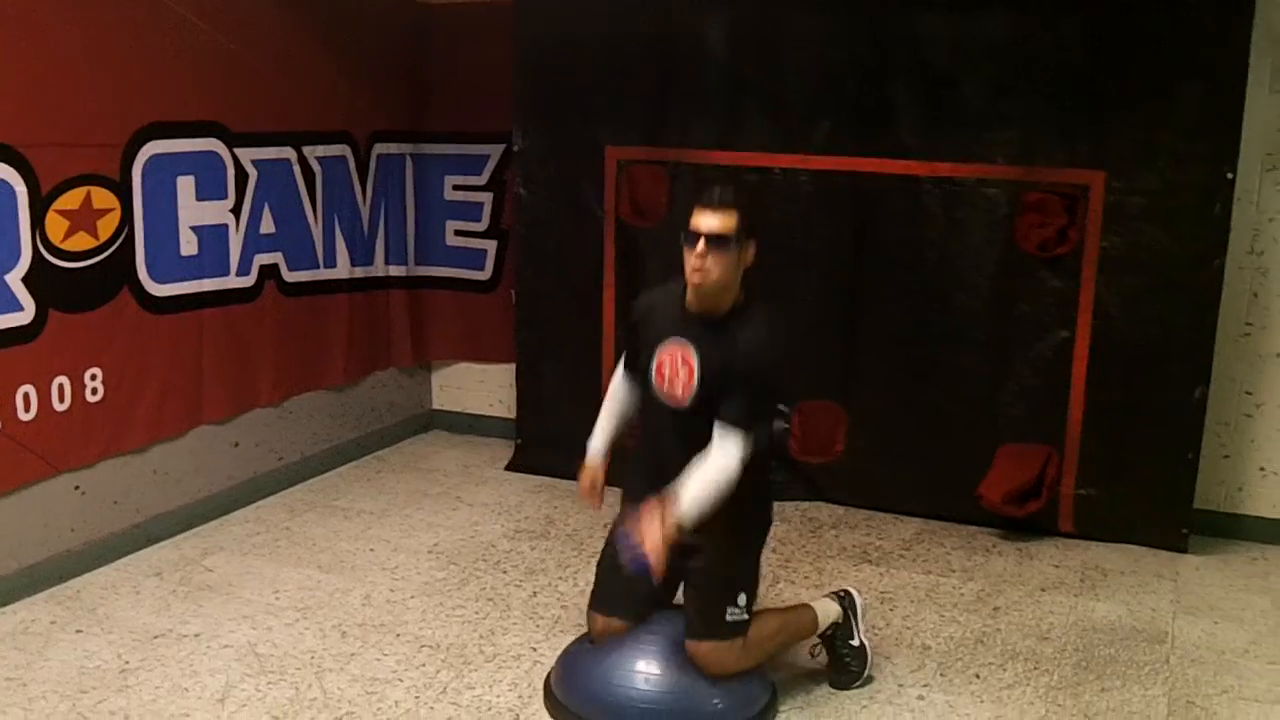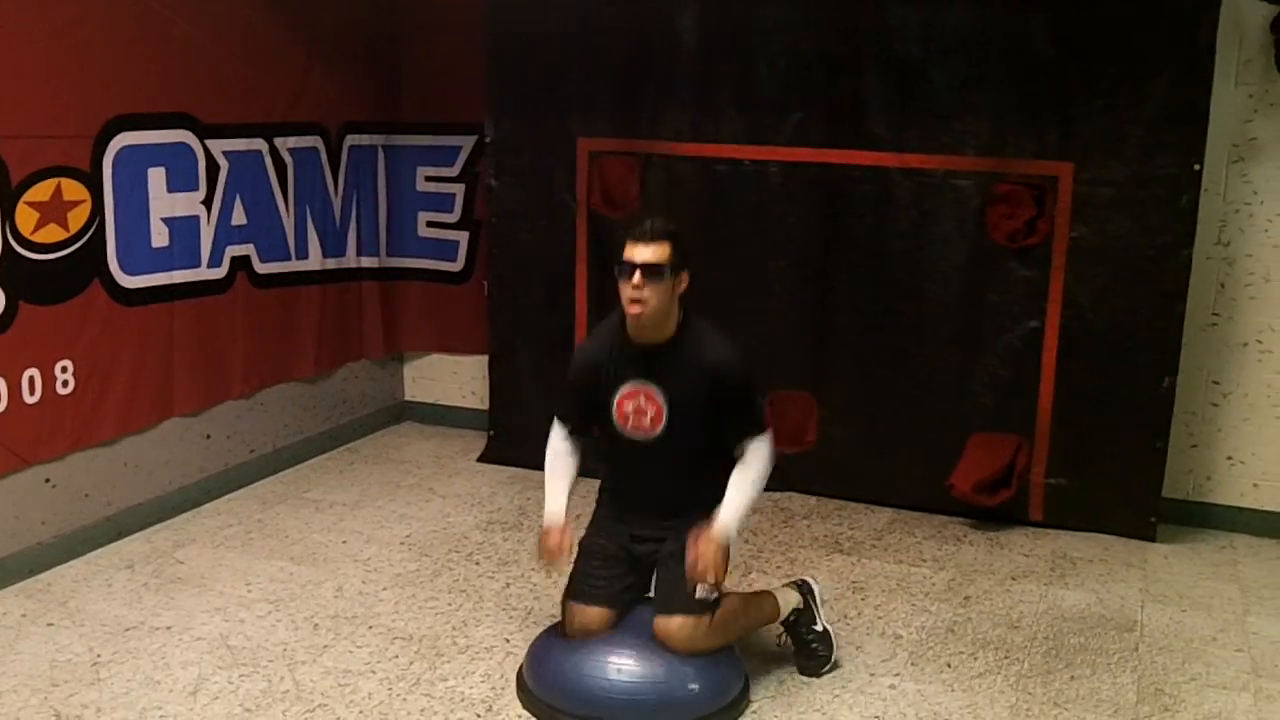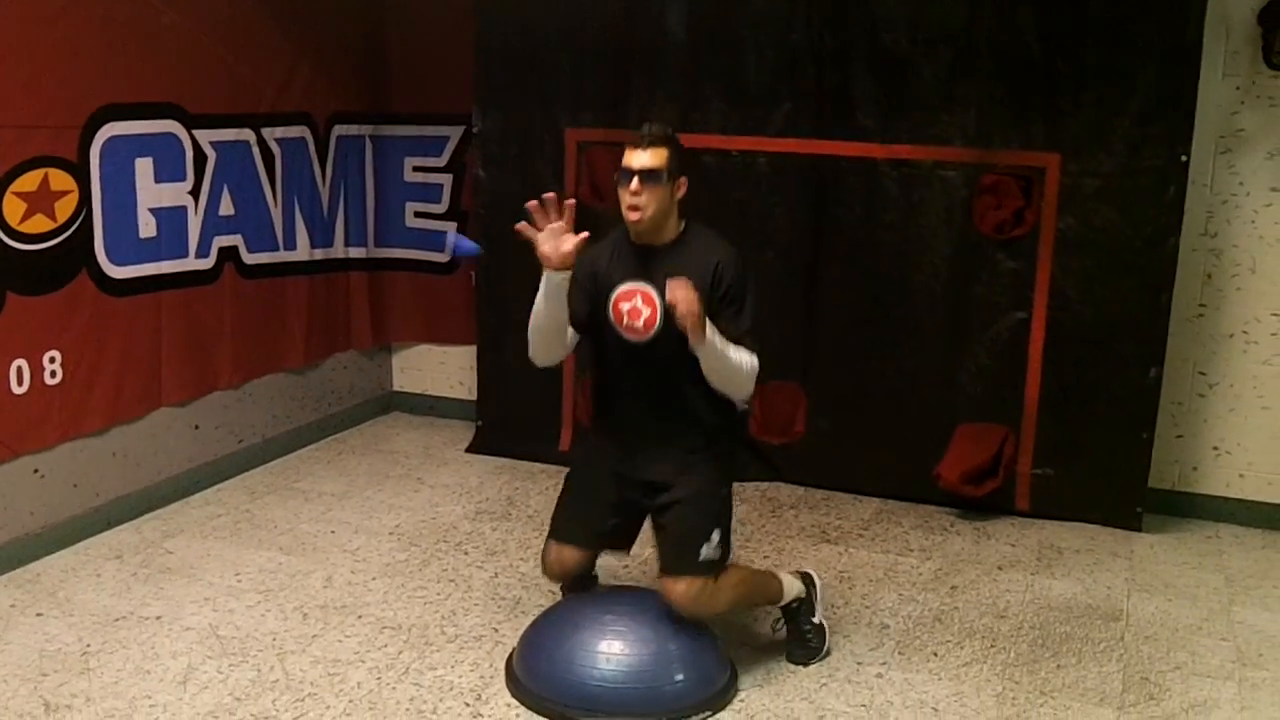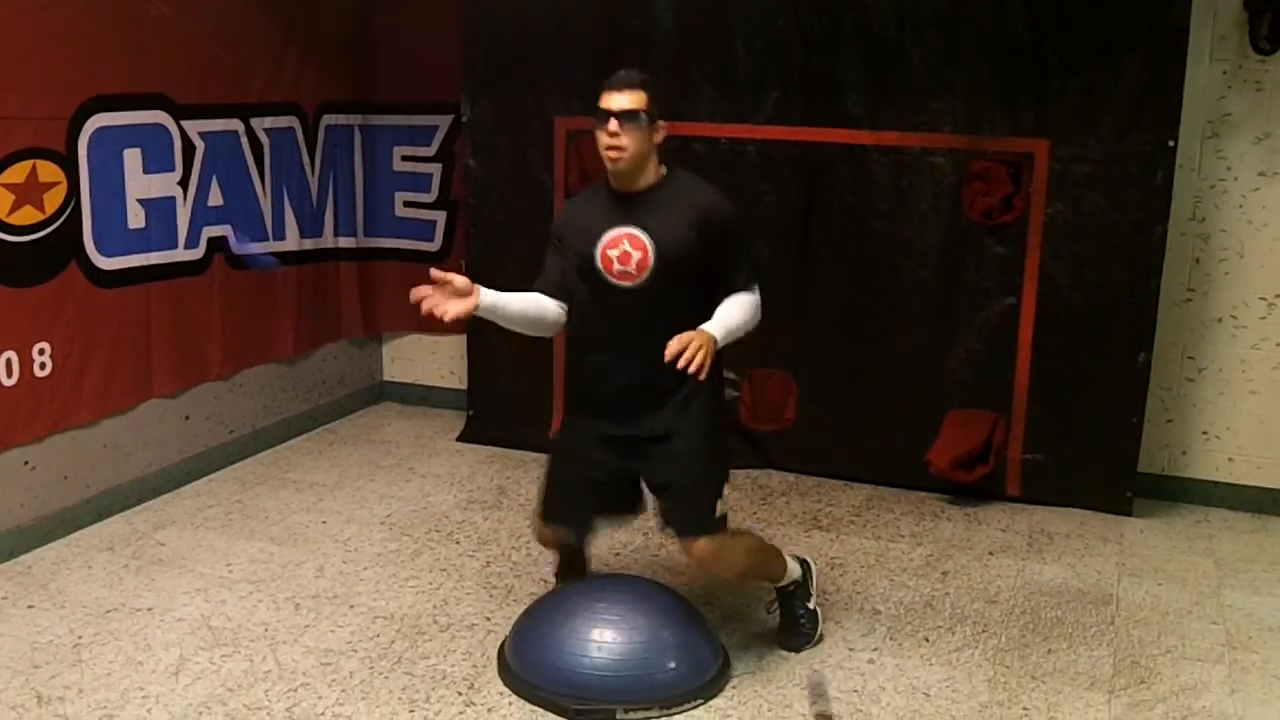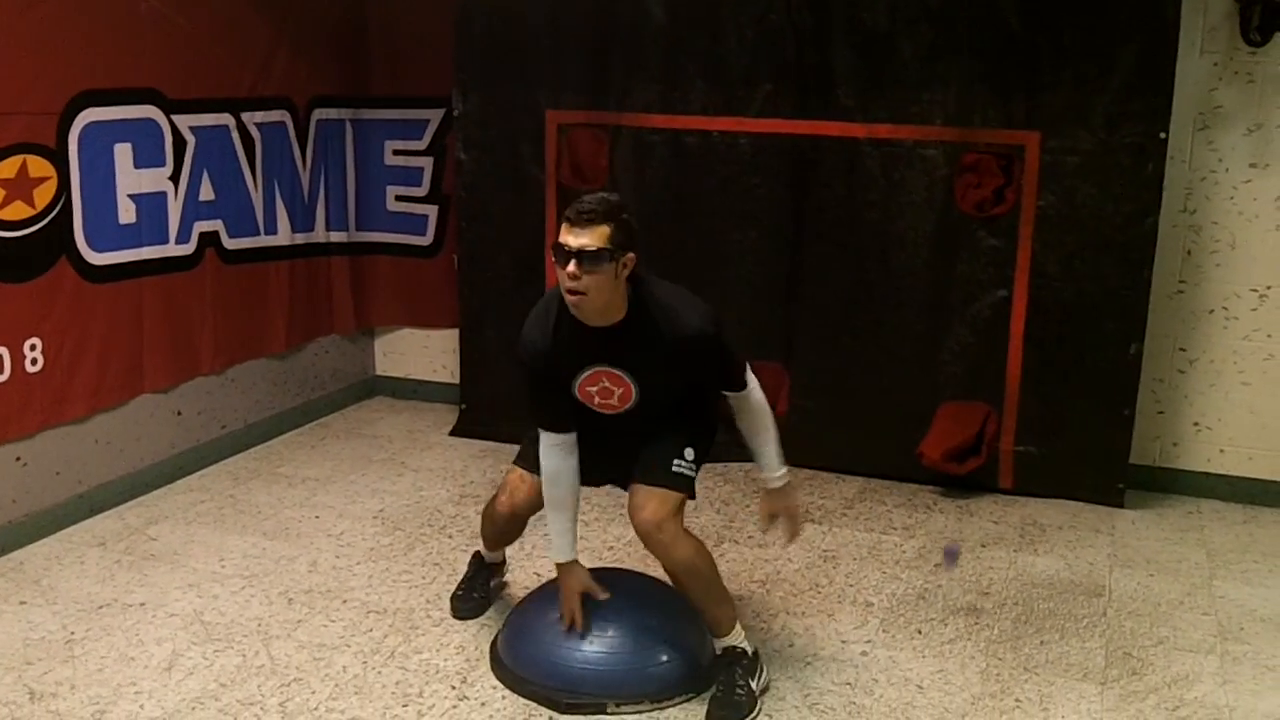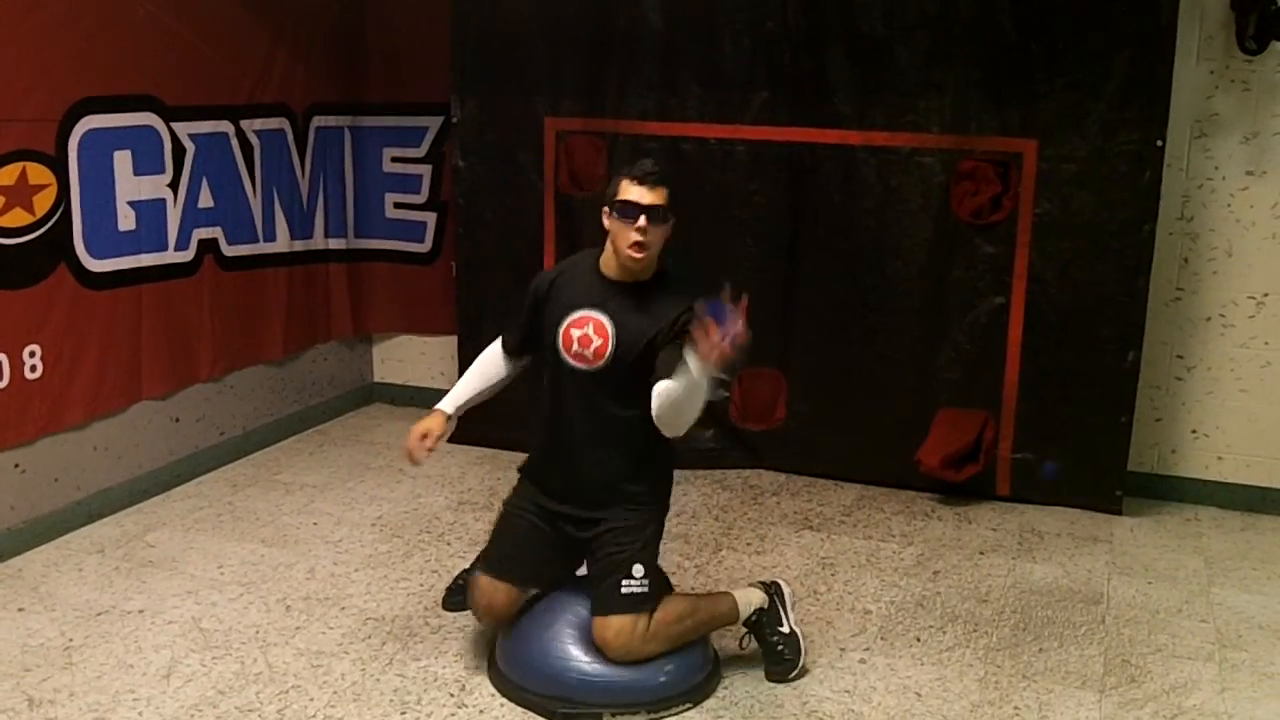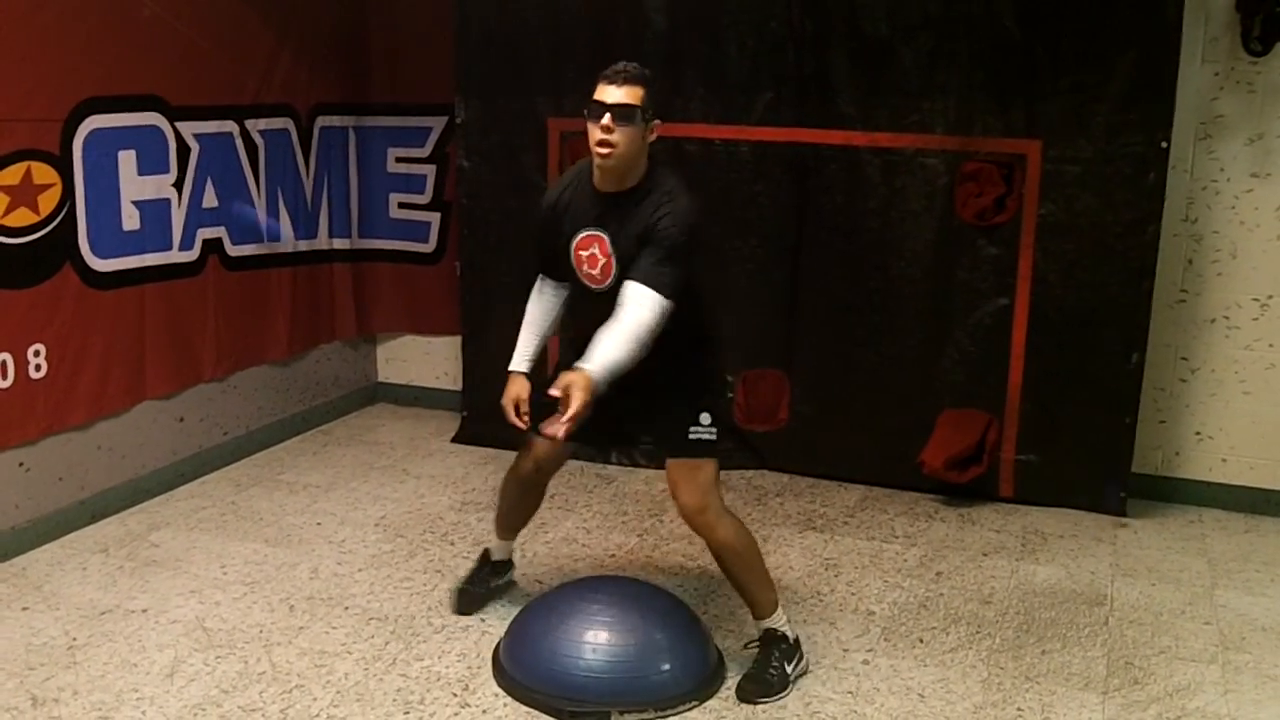
dt=0.7s
person 1, frame 1
left shoulder: (752, 344)
right shoulder: (651, 309)
left elbow: (728, 452)
left wrist: (674, 515)
right wrist: (596, 451)
left hip: (724, 513)
right hip: (649, 495)
left knee: (714, 655)
right knee: (604, 629)
left ankle: (833, 614)
right ankle: (649, 590)
person 1, frame 2
left shoulder: (714, 359)
right shoulder: (596, 353)
left elbow: (758, 443)
right elbow: (565, 433)
left wrist: (722, 528)
right wrist: (554, 514)
left hip: (691, 517)
right hip: (621, 512)
left knee: (679, 633)
right knee: (581, 626)
left ankle: (793, 602)
right ankle: (628, 584)
person 1, frame 3
left shoulder: (714, 261)
right shoulder: (598, 258)
left elbow: (742, 383)
right elbow: (545, 354)
left wrist: (700, 333)
right wrist: (553, 274)
left hip: (693, 451)
right hip: (614, 444)
left knee: (689, 596)
right knee: (560, 564)
left ankle: (796, 593)
right ankle: (585, 575)
person 1, frame 4
left shoulder: (702, 206)
right shoulder: (577, 215)
left elbow: (746, 300)
right elbow: (551, 310)
left wrist: (708, 333)
right wrist: (480, 300)
left hip: (676, 401)
right hip: (597, 400)
left knee: (706, 552)
right knee: (556, 530)
left ankle: (792, 574)
right ankle: (573, 557)
person 1, frame 5
left shoulder: (681, 322)
right shoulder: (544, 334)
left elbow: (741, 391)
right elbow: (557, 444)
left wrist: (776, 480)
right wrist: (566, 560)
left hip: (672, 421)
right hip: (587, 421)
left knee: (653, 518)
right knee: (510, 503)
left ankle: (737, 652)
right ankle: (488, 563)
person 1, frame 6
left shoulder: (675, 313)
right shoulder: (558, 282)
left elbow: (672, 419)
right elbow: (507, 353)
left wrist: (701, 368)
right wrist: (445, 410)
left hip: (627, 492)
right hip: (549, 480)
left knee: (621, 639)
right knee: (490, 606)
left ankle: (759, 602)
right ankle: (508, 558)
person 1, frame 7
left shoulder: (670, 209)
right shoulder: (564, 196)
left elbow: (641, 313)
right elbow: (551, 283)
left wrist: (589, 377)
right wrist: (520, 367)
left hip: (675, 369)
right hip: (586, 361)
left knee: (699, 506)
right knee: (531, 461)
left ankle: (779, 637)
right ankle: (498, 561)
